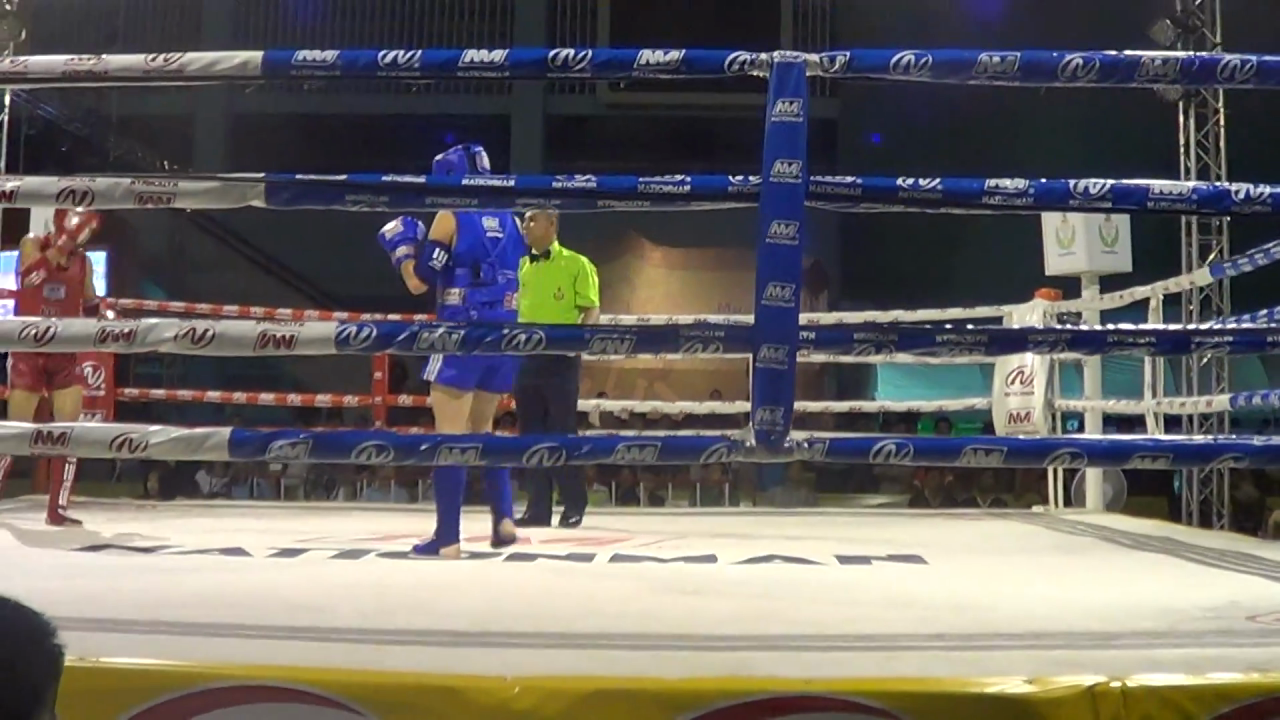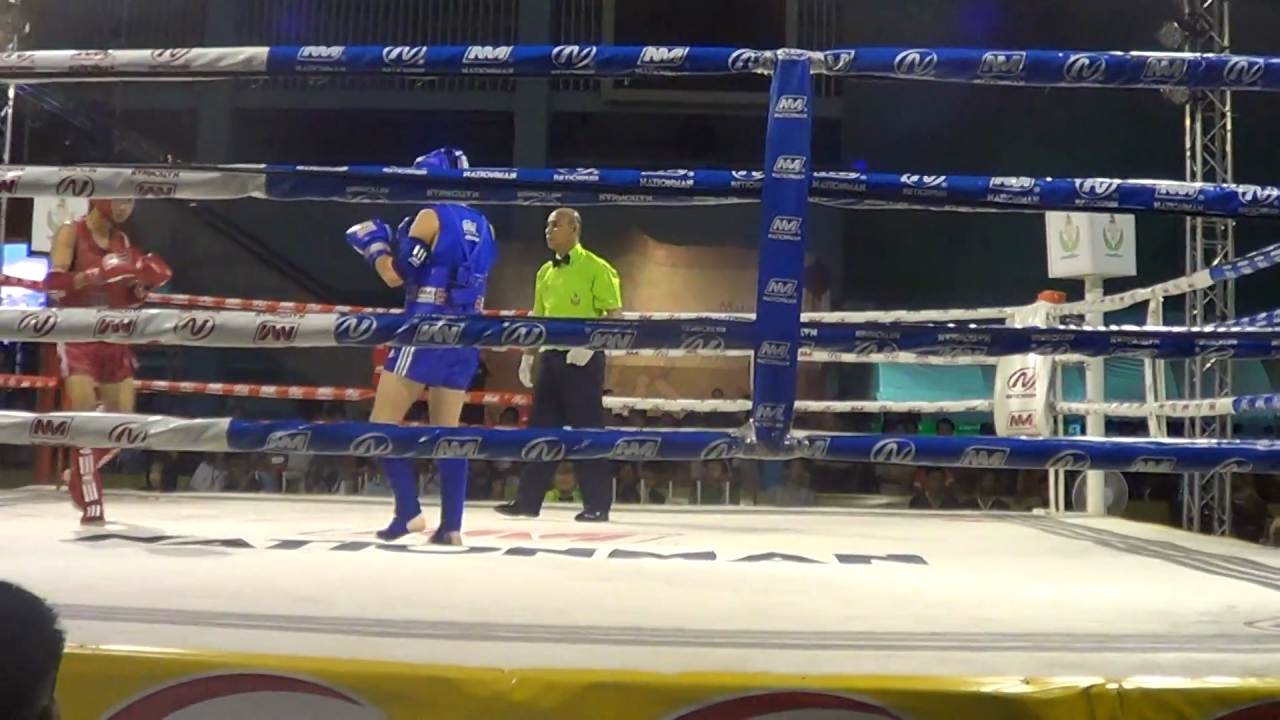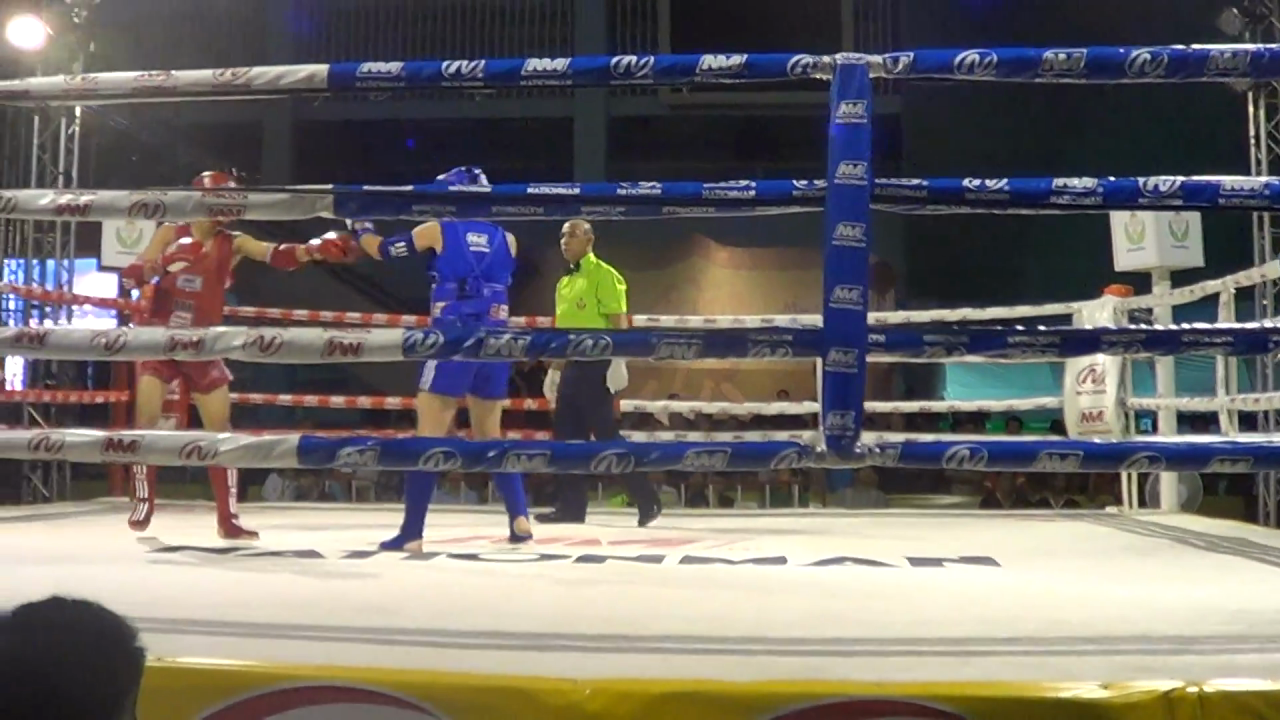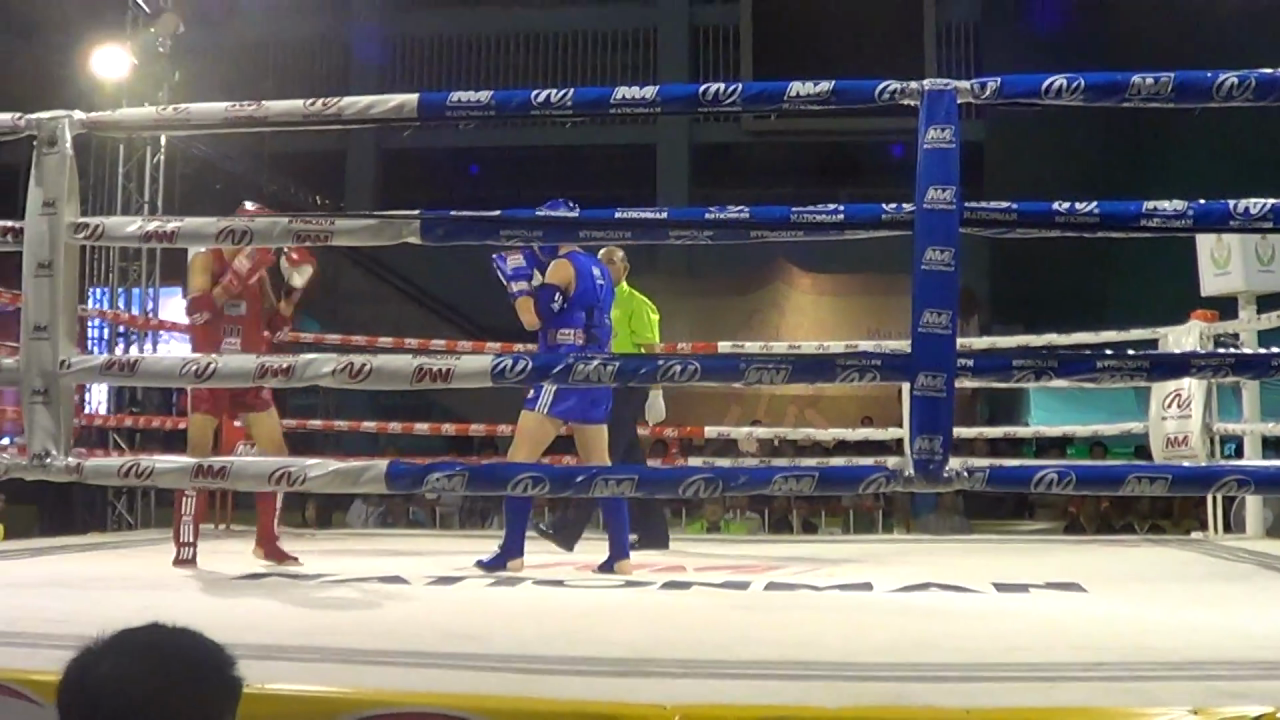
dt=0.5s
person 1, frame 1
left shoulder: (450, 218)
right shoulder: (511, 221)
left elbow: (419, 282)
left wrist: (402, 245)
left knee: (450, 435)
right knee: (482, 430)
left ankle: (448, 538)
right ankle: (503, 518)
person 1, frame 2
left shoulder: (430, 217)
right shoulder: (483, 227)
left elbow: (395, 274)
left wrist: (374, 245)
left knee: (383, 420)
right knee: (448, 431)
left ankle: (408, 509)
right ankle: (452, 525)
person 1, frame 3
left shoulder: (439, 230)
right shoulder: (507, 240)
left elbow: (384, 249)
left wrist: (357, 225)
left knee: (428, 438)
right knee: (490, 437)
left ankle: (411, 533)
right ankle: (519, 516)
person 1, frame 4
left shoulder: (562, 266)
right shoulder: (598, 270)
left elbow: (532, 319)
left wrist: (516, 281)
right wrist: (538, 277)
left knee: (520, 459)
right knee: (599, 466)
left ankle: (512, 551)
right ankle: (620, 553)
person 2, frame 1
left shoulder: (82, 260)
right shoulder: (34, 245)
left elbow: (89, 306)
right elbow: (29, 278)
right wrist: (65, 242)
left hip: (64, 354)
right hip: (28, 352)
left ankle: (57, 507)
person 2, frame 2
left shoulder: (121, 241)
right shoulder: (70, 233)
right elbow: (55, 286)
left wrist: (146, 282)
right wrist: (97, 273)
left hip: (113, 339)
right hip: (78, 339)
left ankle: (79, 474)
right ankle: (89, 503)
person 2, frame 3
left shoulder: (232, 244)
right shoulder: (169, 234)
left elbow: (281, 255)
right elbow: (130, 277)
left wrist: (316, 248)
right wrist: (162, 264)
left knee: (219, 433)
right knee: (146, 421)
left ankle: (227, 519)
right ankle: (143, 503)
person 2, frame 4
left shoulder: (257, 272)
right shoulder: (204, 260)
left elbow: (276, 325)
right elbow: (196, 313)
left wrist: (294, 286)
right wrist: (235, 277)
left knee: (275, 453)
right knee: (197, 457)
left ankle: (267, 542)
right ankle: (185, 545)
person 3, frame 1
left shoulder: (576, 265)
right shoulder: (520, 269)
left elbow: (592, 310)
left hip: (559, 358)
right hip: (525, 358)
left knee: (561, 430)
right knee: (530, 432)
left ankle: (574, 503)
right ankle: (537, 508)
person 3, frame 2
left shoulder: (597, 269)
right shoulder: (545, 273)
left elbow: (614, 314)
right wrist: (527, 356)
left hip: (584, 361)
right hip: (552, 358)
left knee: (588, 431)
right knee: (541, 428)
left ankle: (598, 504)
right ankle: (527, 500)
person 3, frame 3
left shoulder: (604, 275)
right shoulder: (563, 283)
left elbow: (619, 321)
left wrist: (619, 362)
right wrist: (554, 371)
left hip: (596, 365)
right hip: (572, 366)
left knee: (606, 435)
right knee: (566, 435)
left ankle: (646, 500)
right ankle: (570, 506)
person 3, frame 4
left shoulder: (637, 305)
left elbow: (651, 352)
left wrist: (655, 394)
left hip: (624, 391)
right knee: (630, 465)
left ankle: (566, 530)
right ankle: (653, 532)
